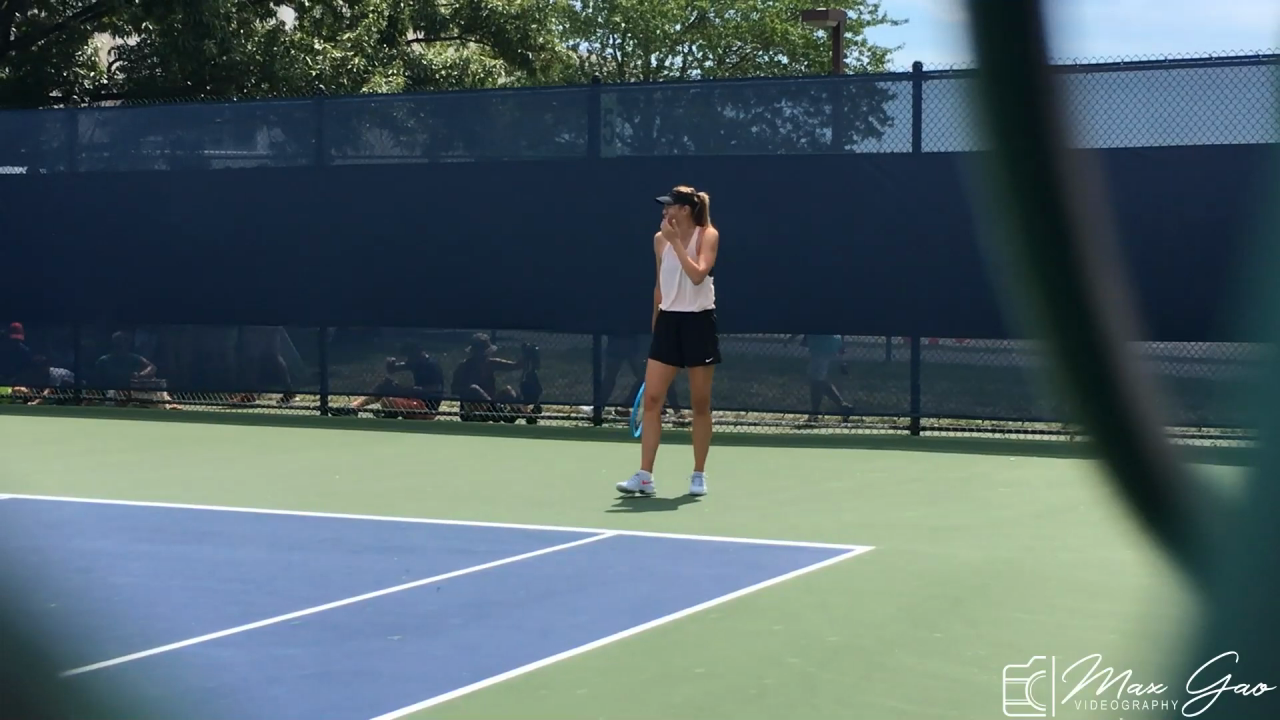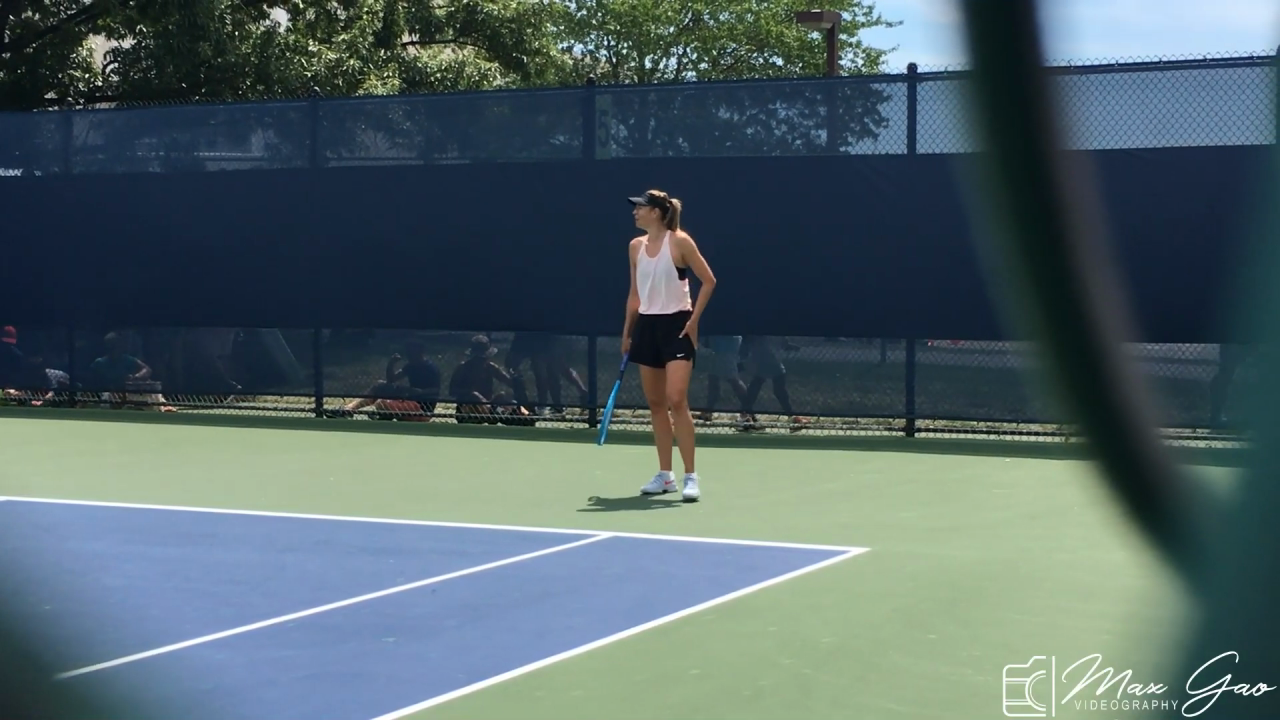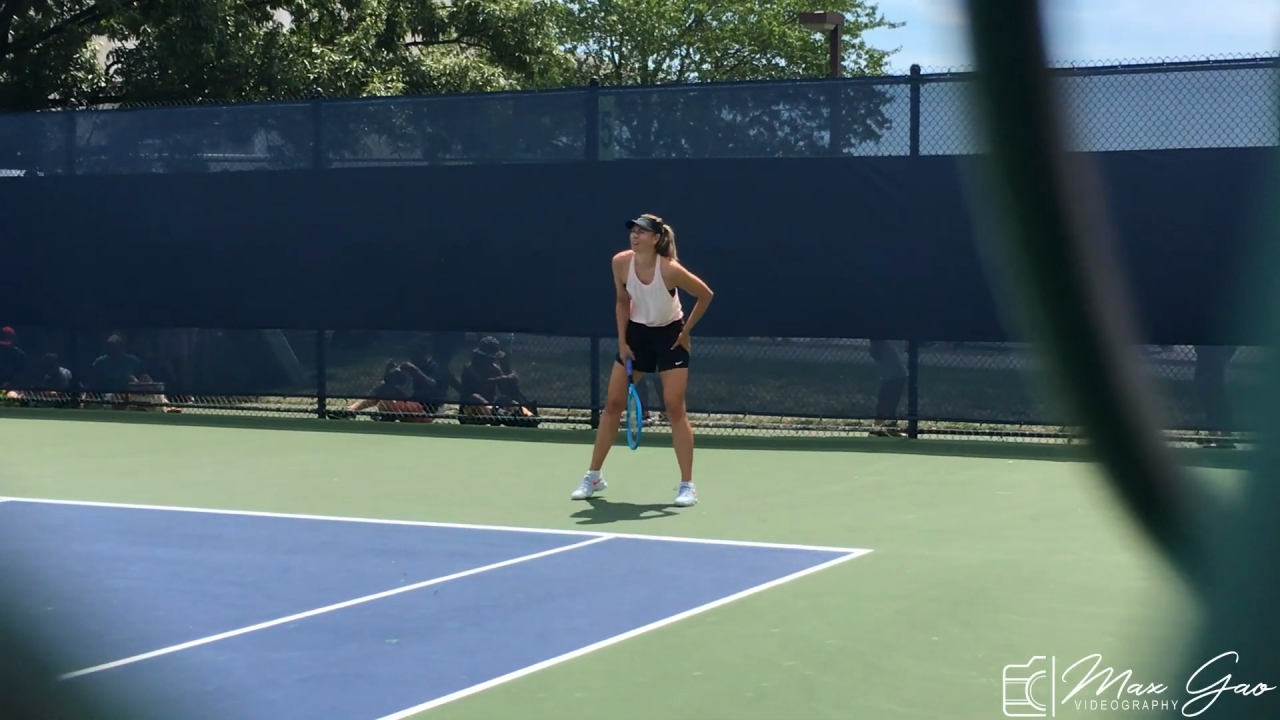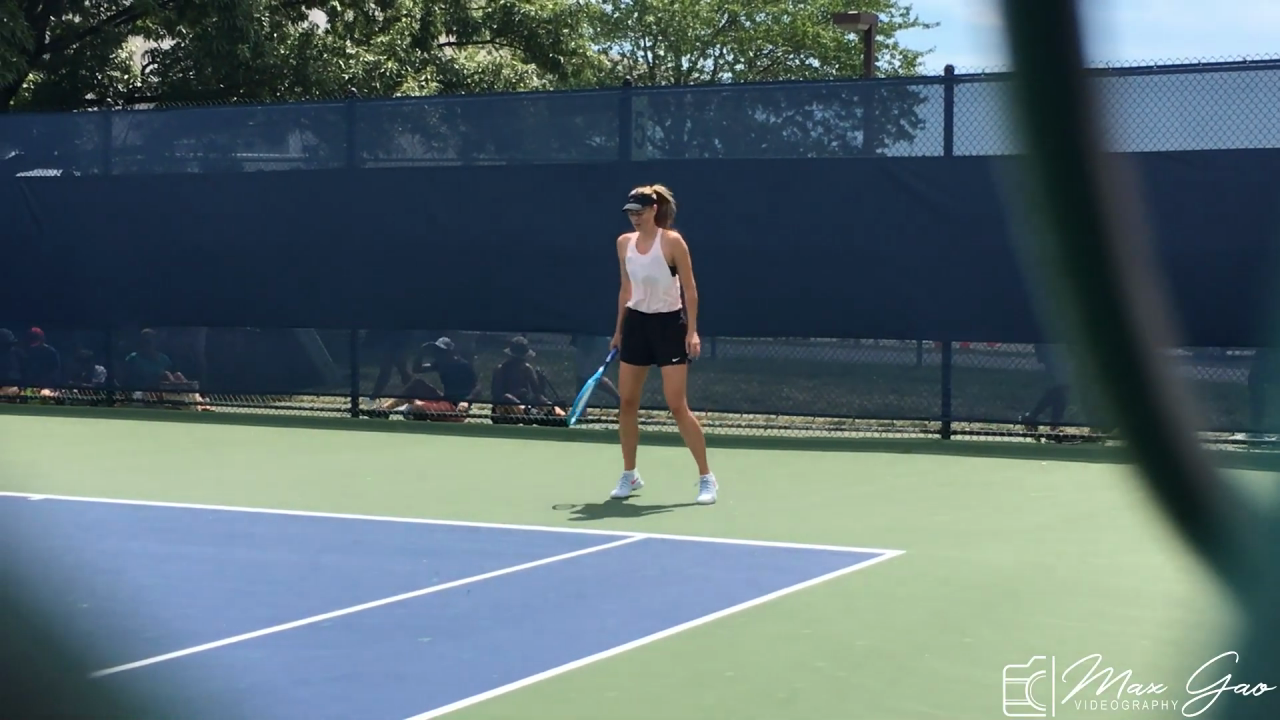
dt=1s
person 1, frame 1
left shoulder: (708, 235)
right shoulder: (660, 238)
left elbow: (699, 275)
left wrist: (676, 242)
right wrist: (656, 320)
left hip: (698, 323)
right hip: (668, 323)
left knee: (700, 404)
right knee: (651, 399)
left ankle: (698, 475)
right ankle: (644, 476)
person 1, frame 2
left shoulder: (679, 241)
right shoulder: (636, 246)
left elbow: (709, 280)
left wrist: (694, 319)
right wrist: (626, 331)
left hip: (676, 325)
right hip: (646, 326)
left knee: (677, 401)
right knee: (656, 404)
left ankle: (691, 476)
right ankle: (665, 475)
person 1, frame 3
left shoulder: (669, 268)
right shoulder: (620, 262)
left elbow: (706, 295)
right elbow: (622, 302)
left wrist: (686, 330)
right wrist: (622, 340)
left hip: (670, 335)
right hip: (636, 333)
left knee: (675, 408)
right knee: (613, 402)
left ankle: (687, 485)
right ankle: (593, 476)
person 1, frame 4
left shoulder: (672, 239)
right shoulder: (624, 242)
left elbow: (689, 287)
left wrist: (692, 330)
right wrist: (618, 329)
left hip: (669, 324)
right hip: (637, 323)
left knee: (677, 405)
right knee: (627, 403)
left ankle: (707, 478)
right ankle: (630, 475)
